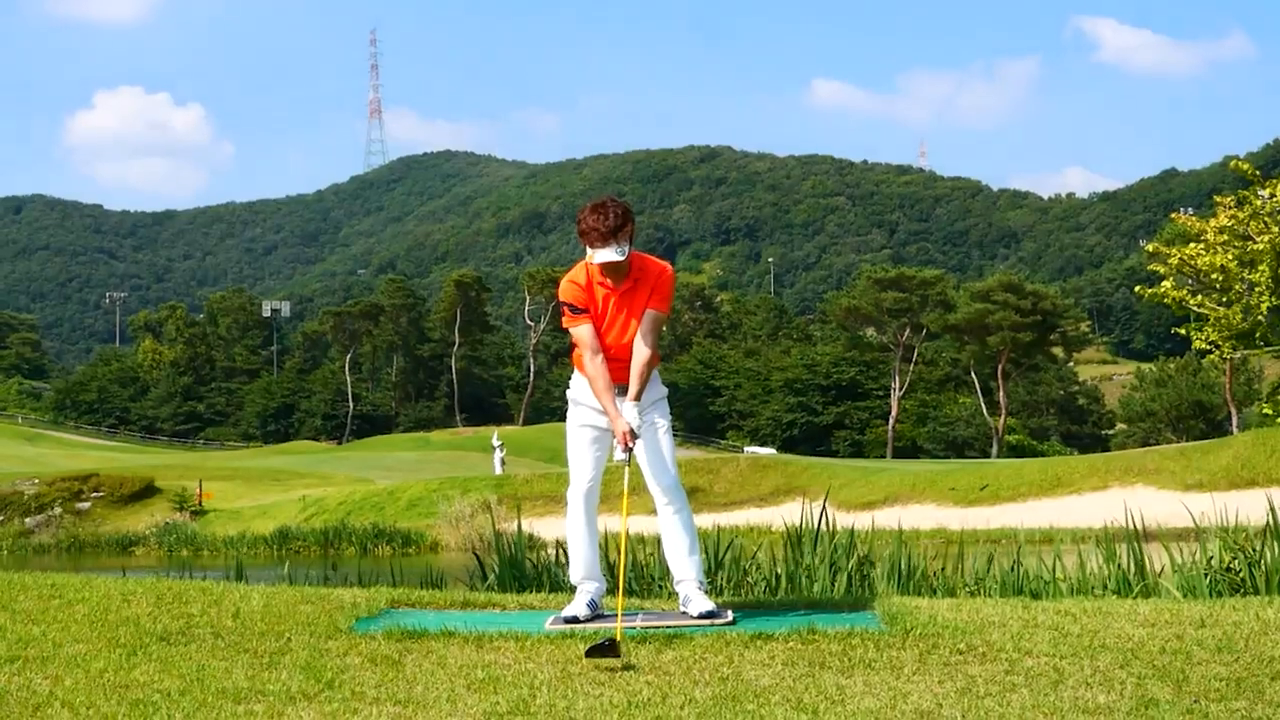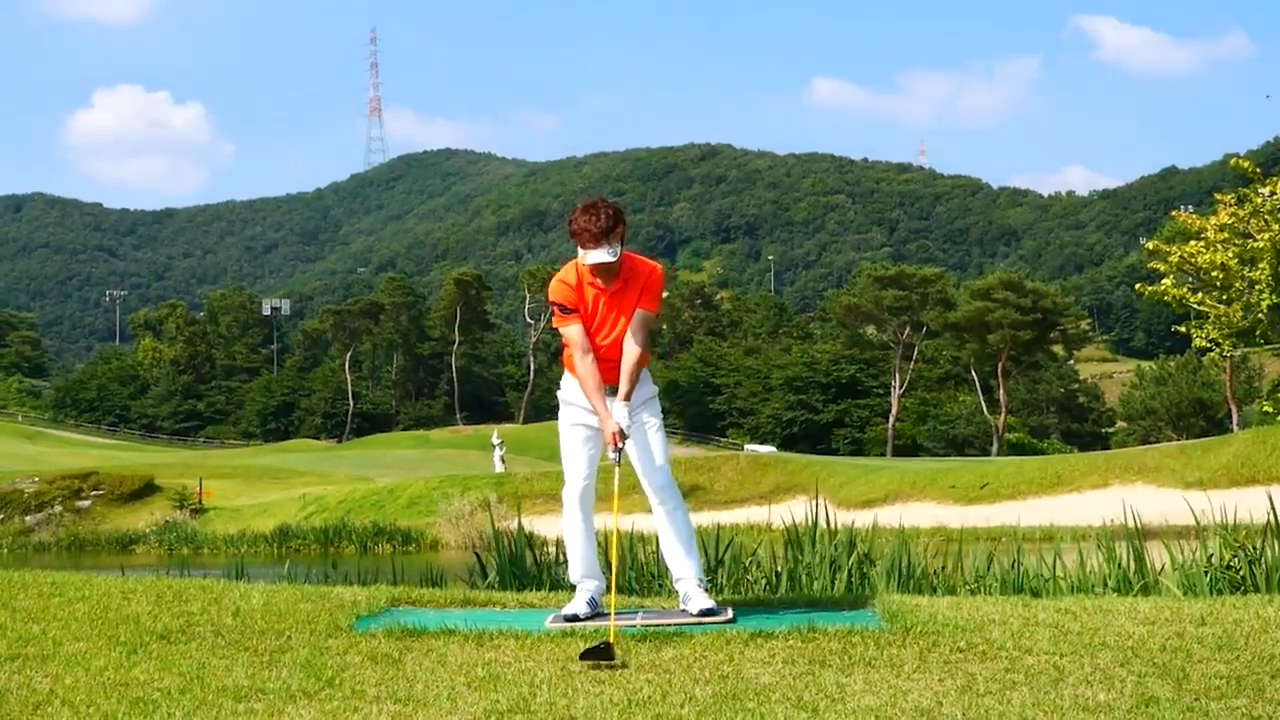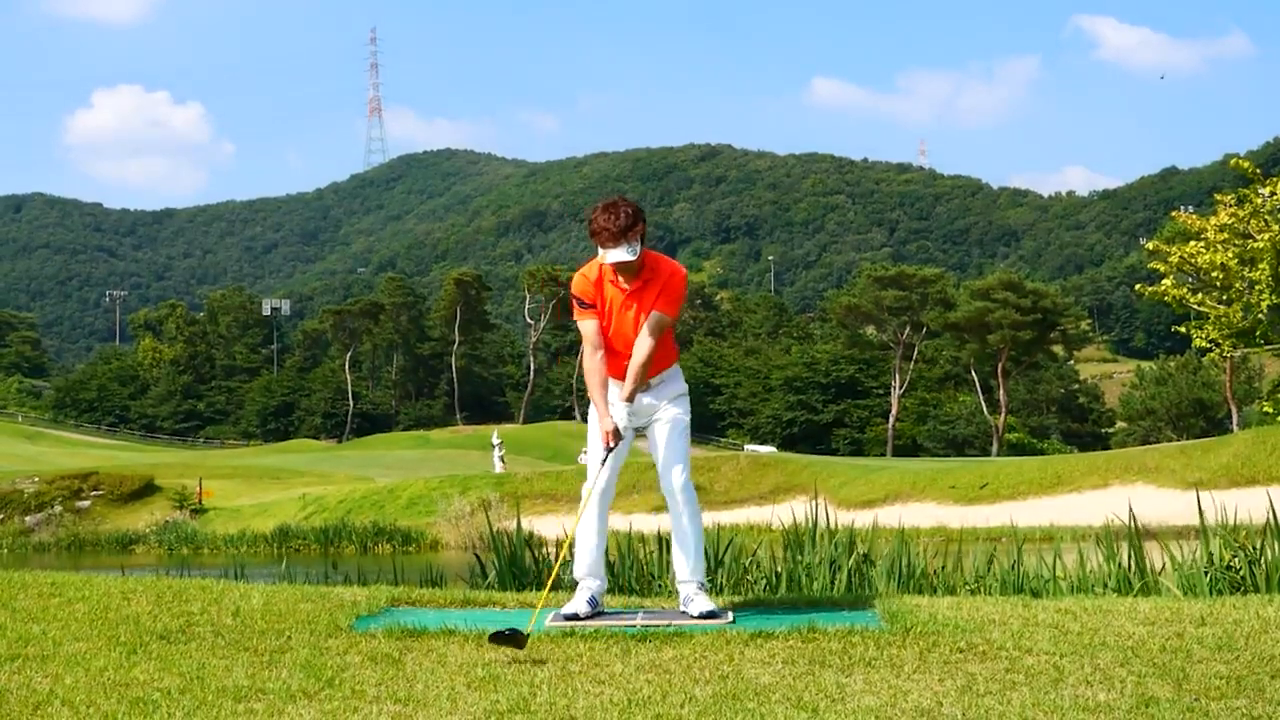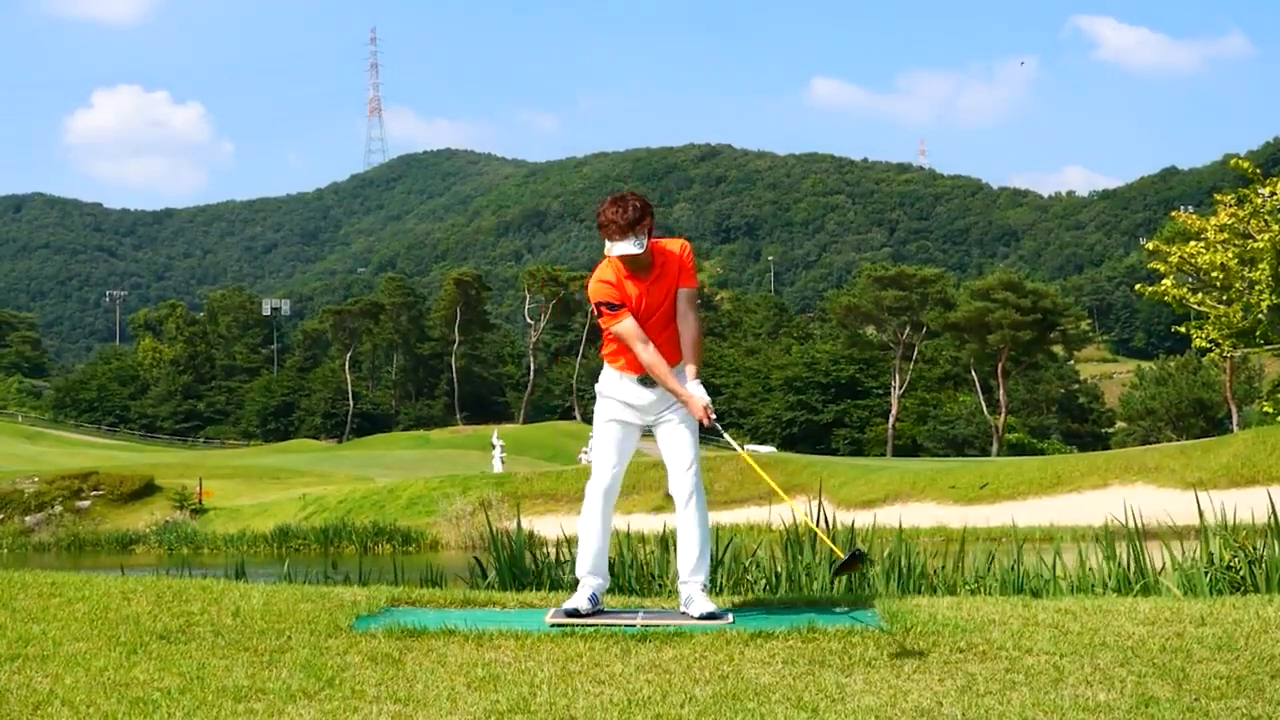
dt=0.7s
person 1, frame 1
left shoulder: (659, 274)
right shoulder: (574, 285)
left elbow: (645, 342)
right elbow: (592, 355)
left wrist: (633, 403)
right wrist: (614, 415)
left hip: (645, 390)
right hip: (590, 392)
left knee: (668, 486)
right knee: (582, 490)
left ankle: (690, 587)
right ankle: (588, 590)
person 1, frame 2
left shoulder: (649, 273)
right shoulder: (564, 284)
left elbow: (635, 341)
right elbow: (582, 356)
left wrist: (623, 404)
right wrist: (603, 417)
left hip: (635, 389)
right hip: (580, 393)
left knee: (661, 485)
right knee: (577, 490)
left ankle: (690, 585)
right ankle: (587, 588)
person 1, frame 3
left shoulder: (672, 274)
right shoulder: (586, 281)
left elbow: (647, 341)
right elbow: (594, 351)
left wrist: (626, 403)
right wrist: (602, 415)
left hip: (664, 386)
right hip: (608, 388)
left knee: (678, 485)
right knee: (597, 487)
left ankle: (691, 587)
right ankle: (589, 587)
person 1, frame 4
left shoulder: (680, 253)
right shoulder: (603, 282)
left elbow: (686, 318)
right elbow: (641, 347)
left wrist: (694, 381)
right wrist: (684, 397)
left hip: (677, 383)
right hip: (620, 387)
left knee: (688, 484)
right knee: (602, 485)
left ankle: (693, 588)
right ankle: (591, 585)
